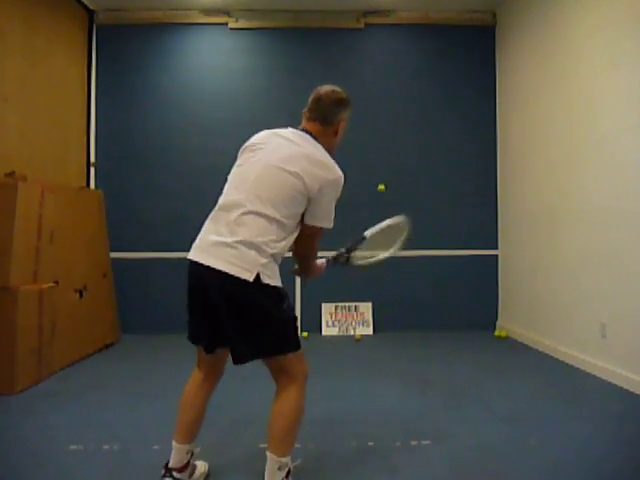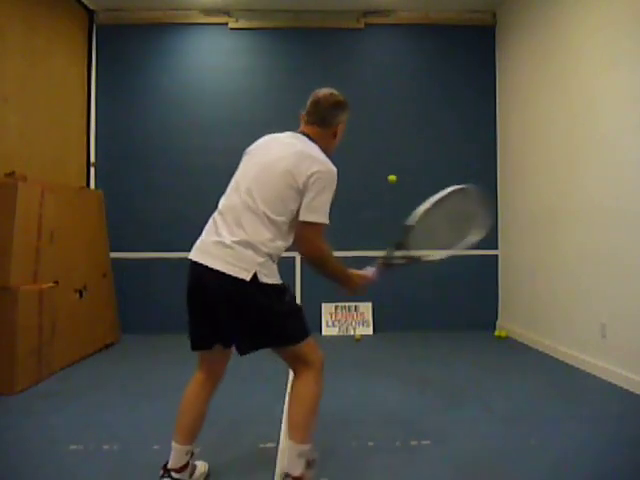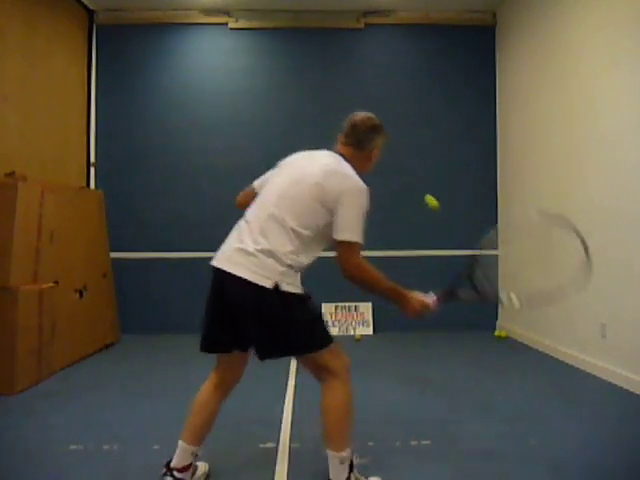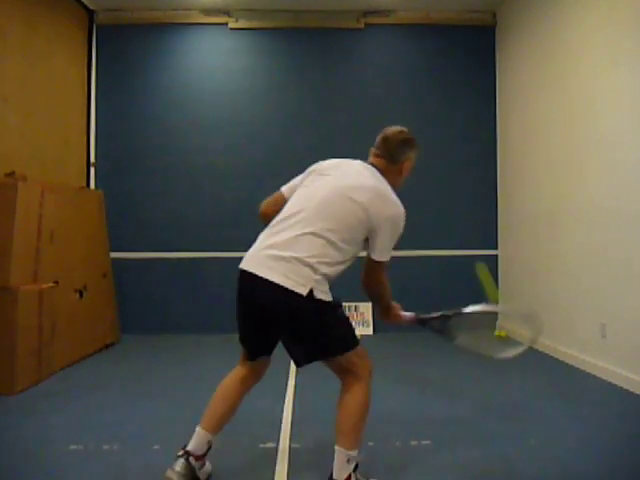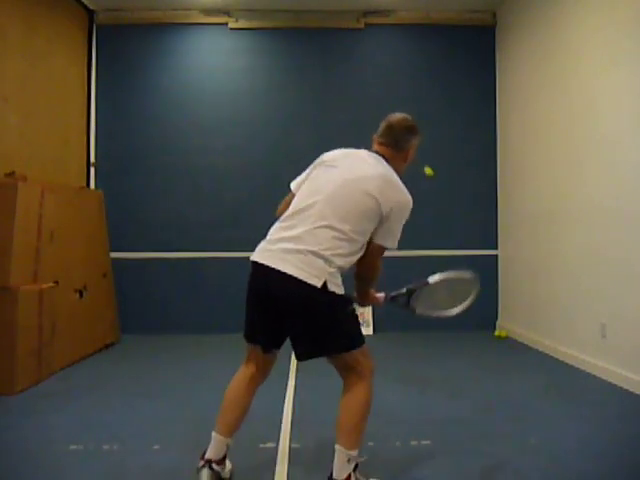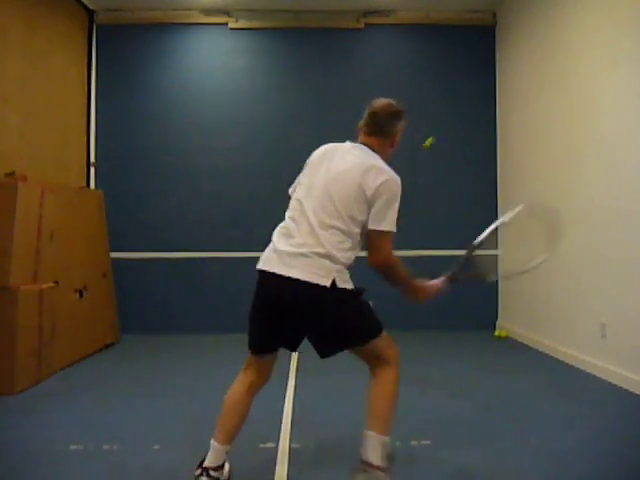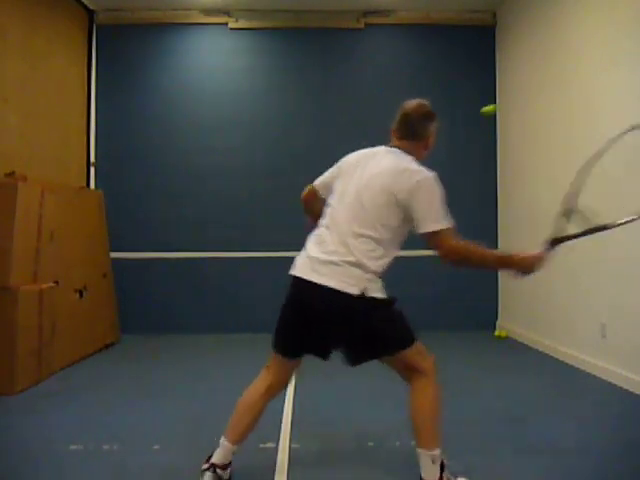
dt=0.2s
person 1, frame 1
left shoulder: (262, 138)
right shoulder: (328, 173)
right elbow: (306, 246)
right wrist: (309, 268)
left hip: (203, 261)
right hip: (248, 276)
left knee: (208, 368)
right knee: (293, 377)
person 1, frame 2
left shoulder: (265, 142)
right shoulder: (321, 168)
right elbow: (310, 248)
right wrist: (348, 278)
left hip: (203, 262)
right hip: (247, 275)
left knee: (210, 370)
right knee: (309, 363)
person 1, frame 3
left shoulder: (298, 158)
right shoulder: (353, 188)
left elbow: (244, 200)
right elbow: (352, 267)
right wrist: (404, 298)
left hip: (227, 269)
right hip: (267, 284)
left knee: (224, 374)
right knee: (334, 372)
person 1, frame 4
left shoulder: (327, 165)
right shoulder: (391, 208)
left elbow: (265, 211)
right elbow: (374, 277)
right wrist: (389, 309)
left hip: (253, 272)
right hip: (298, 290)
left knee: (249, 369)
right knee: (358, 373)
person 1, frame 5
left shoulder: (333, 156)
right shoulder: (398, 195)
right elbow: (368, 265)
right wrist: (366, 294)
left hip: (266, 266)
right hip: (312, 283)
left knee: (255, 366)
right knee: (359, 374)
person 1, frame 6
left shoulder: (322, 152)
right shoulder: (386, 179)
right elbow: (380, 258)
right wrist: (414, 288)
left hip: (272, 271)
right hip: (321, 284)
left knee: (254, 374)
right knee: (386, 359)
person 1, frame 7
left shoulder: (355, 159)
right shoulder: (420, 180)
left elbow: (309, 200)
right elbow: (450, 250)
right wrist: (511, 262)
left hip: (304, 279)
right hip: (352, 293)
left knee: (272, 377)
right knee: (422, 370)
